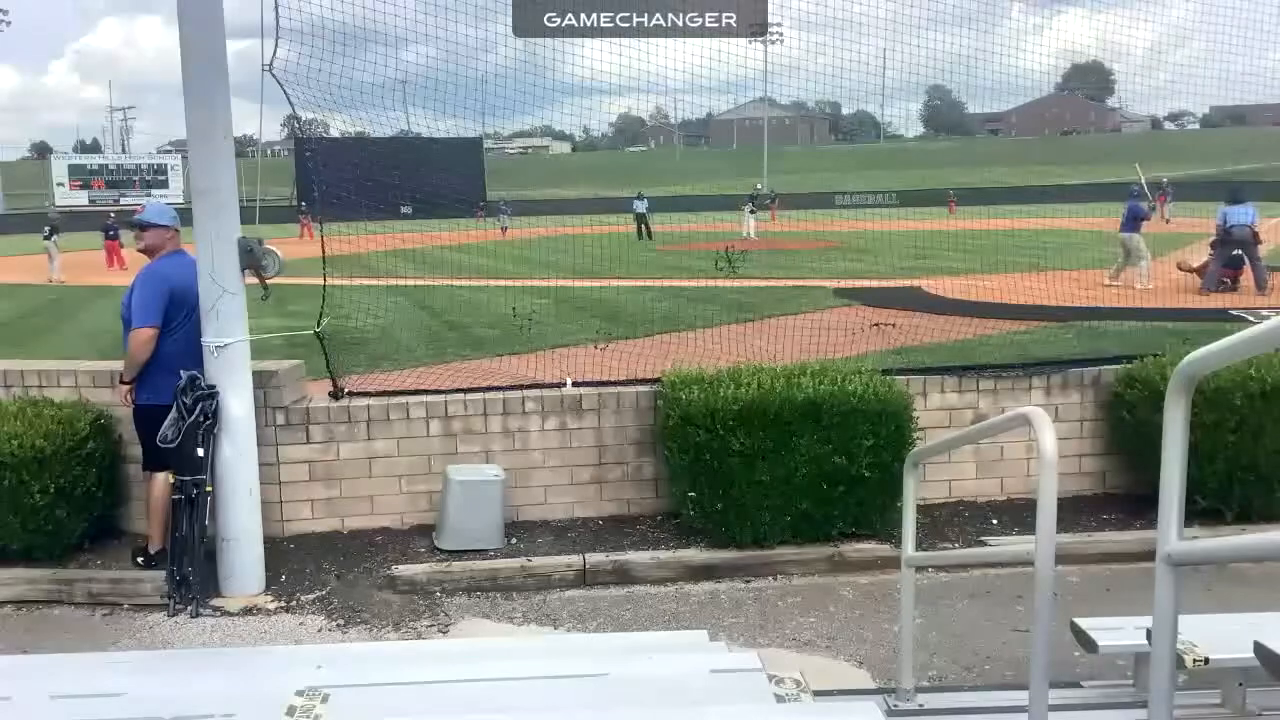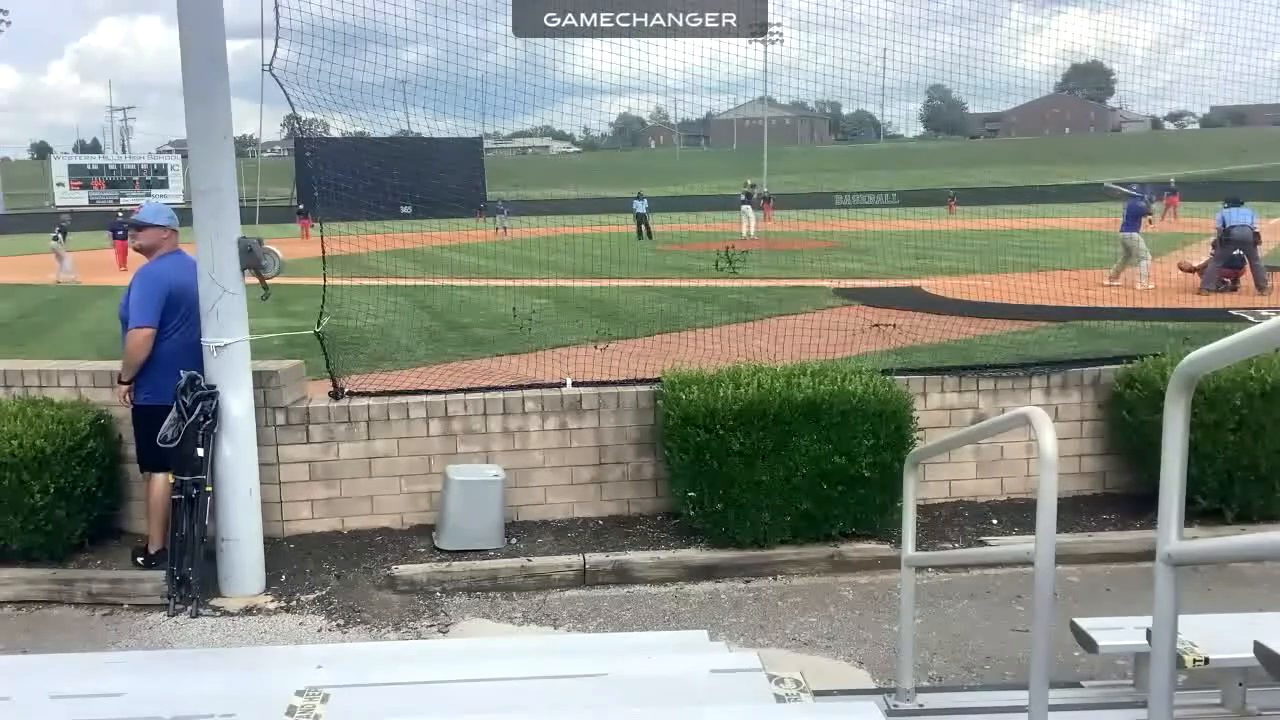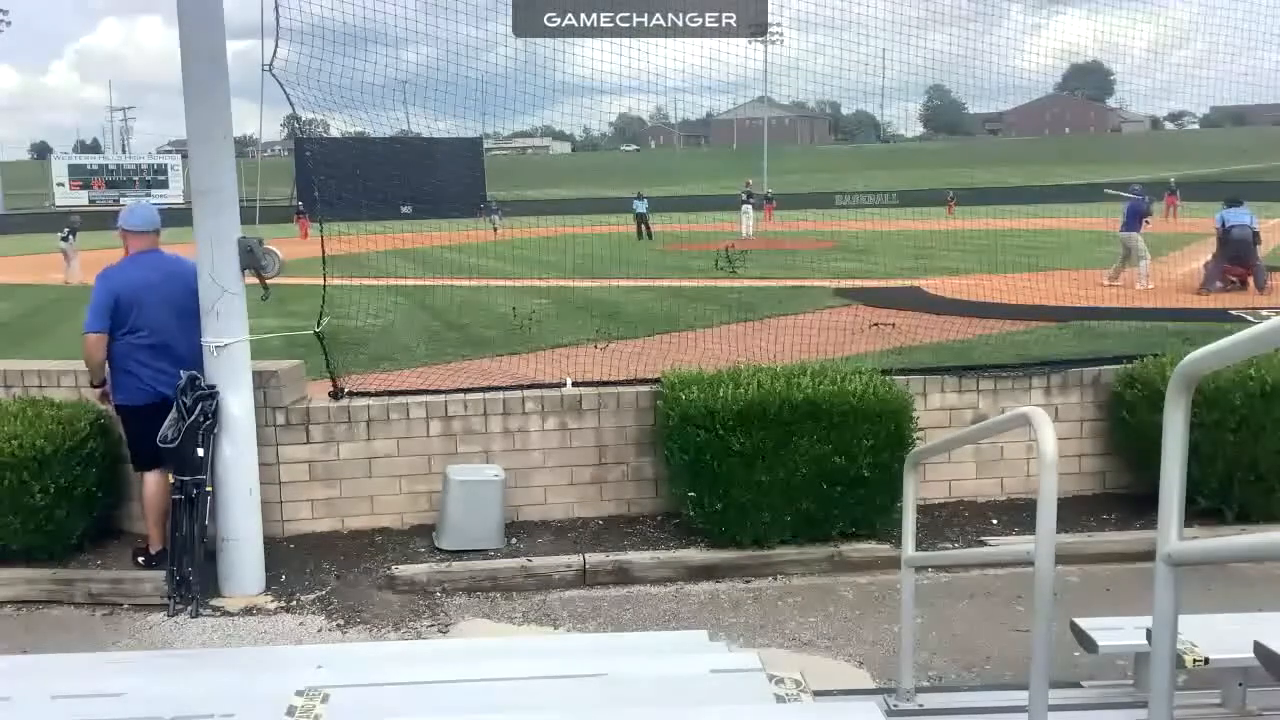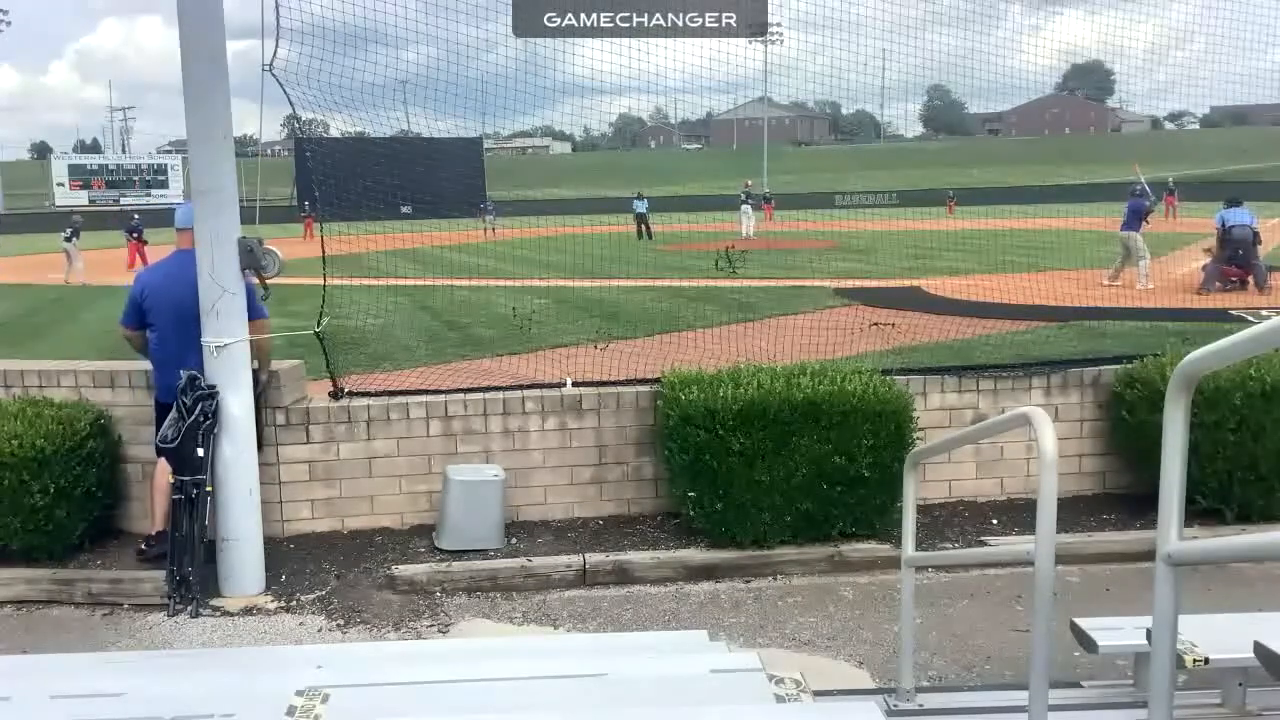
dt=1s
person 1, frame 1
left shoulder: (154, 275)
right shoulder: (194, 268)
left elbow: (144, 335)
left wrist: (127, 378)
left hip: (158, 390)
left knee: (160, 468)
left ankle: (155, 548)
person 1, frame 2
left shoulder: (152, 274)
right shoulder: (194, 268)
left elbow: (142, 335)
left wrist: (125, 378)
left hip: (156, 390)
left knee: (159, 469)
left ankle: (155, 548)
person 1, frame 3
left shoulder: (111, 278)
right shoulder: (190, 269)
left elbow: (95, 340)
left wrist: (98, 382)
left hip: (139, 392)
left knee: (154, 469)
left ankle: (156, 549)
person 1, frame 4
left shoulder: (147, 277)
left elbow: (131, 333)
right elbow: (257, 326)
right wrist: (263, 368)
left hip: (171, 389)
left knee: (168, 457)
left ankle: (158, 534)
